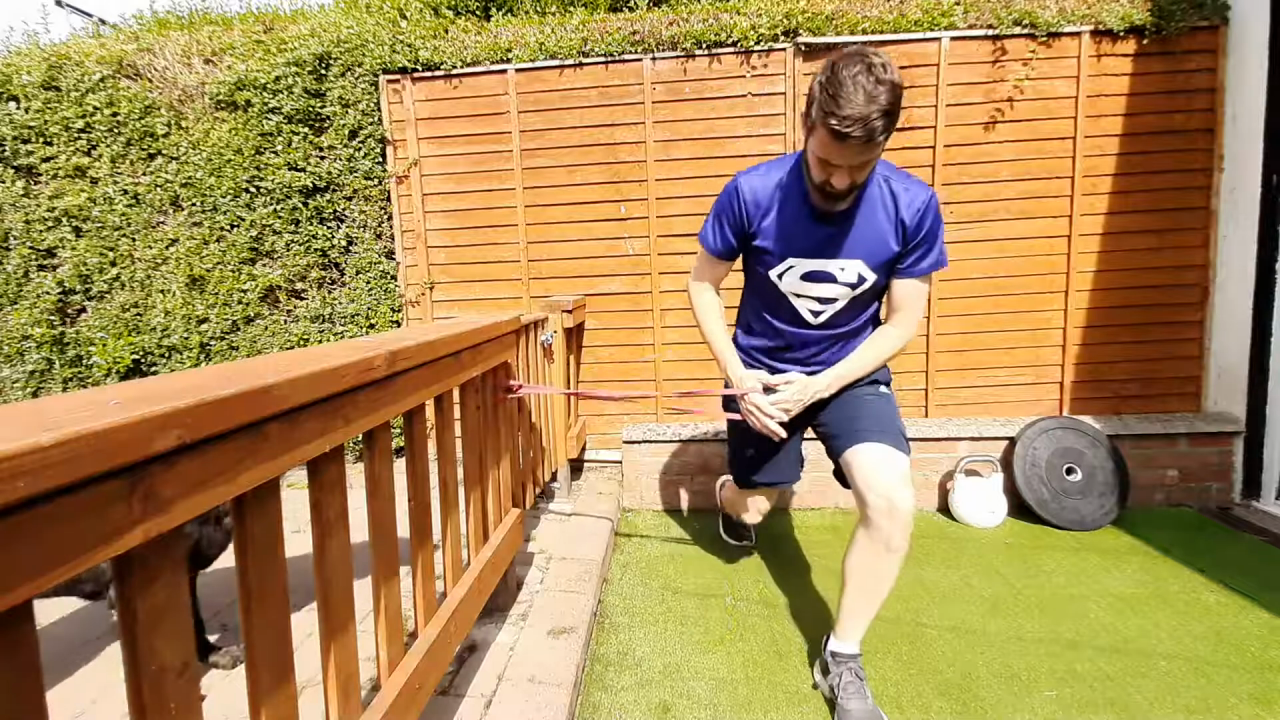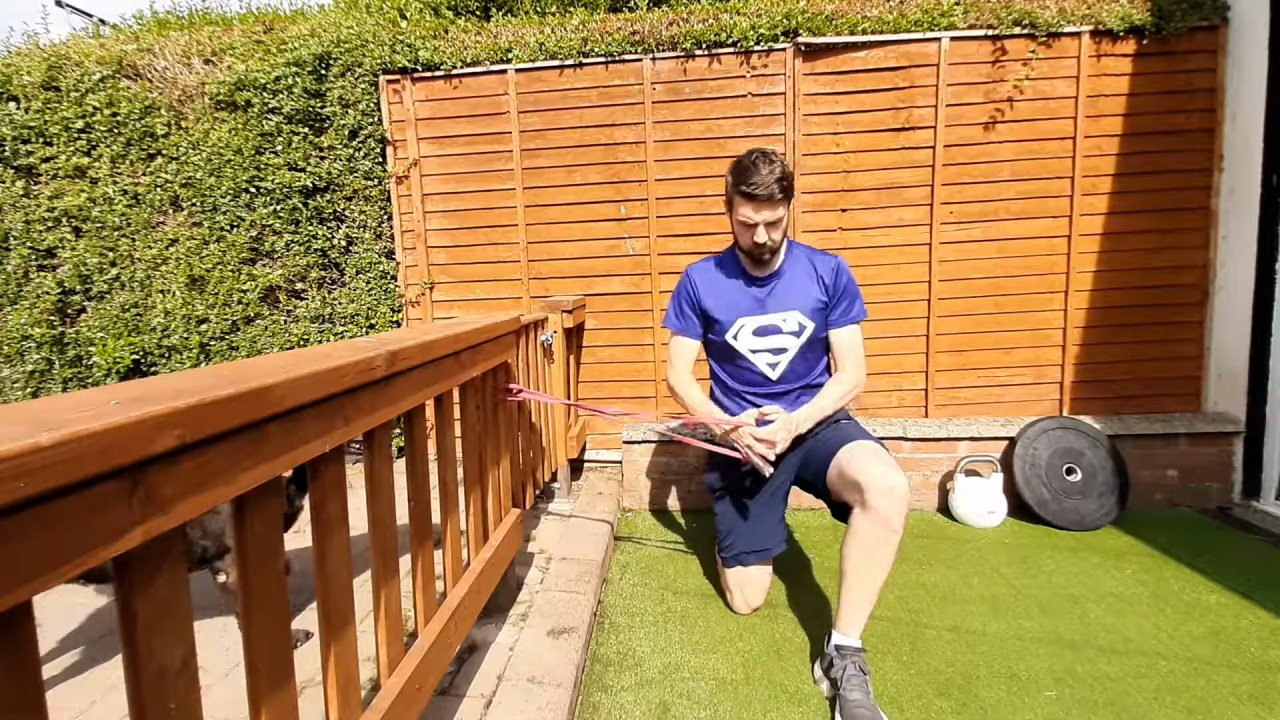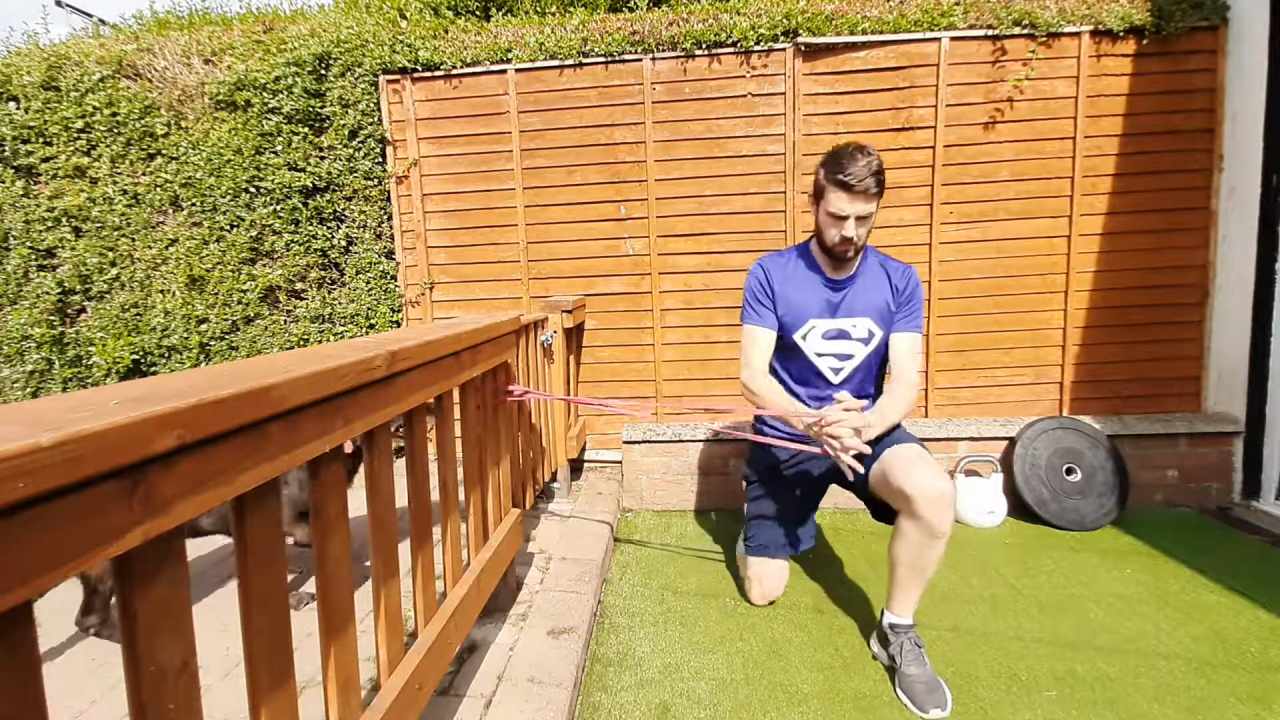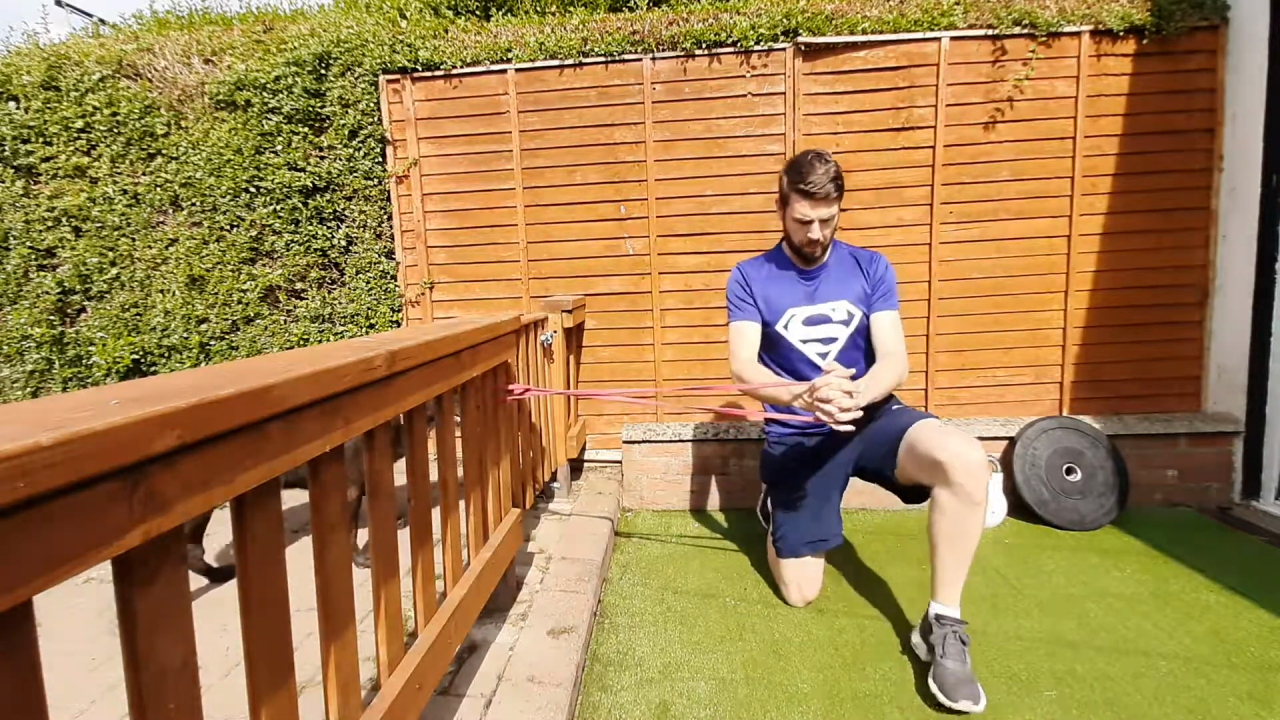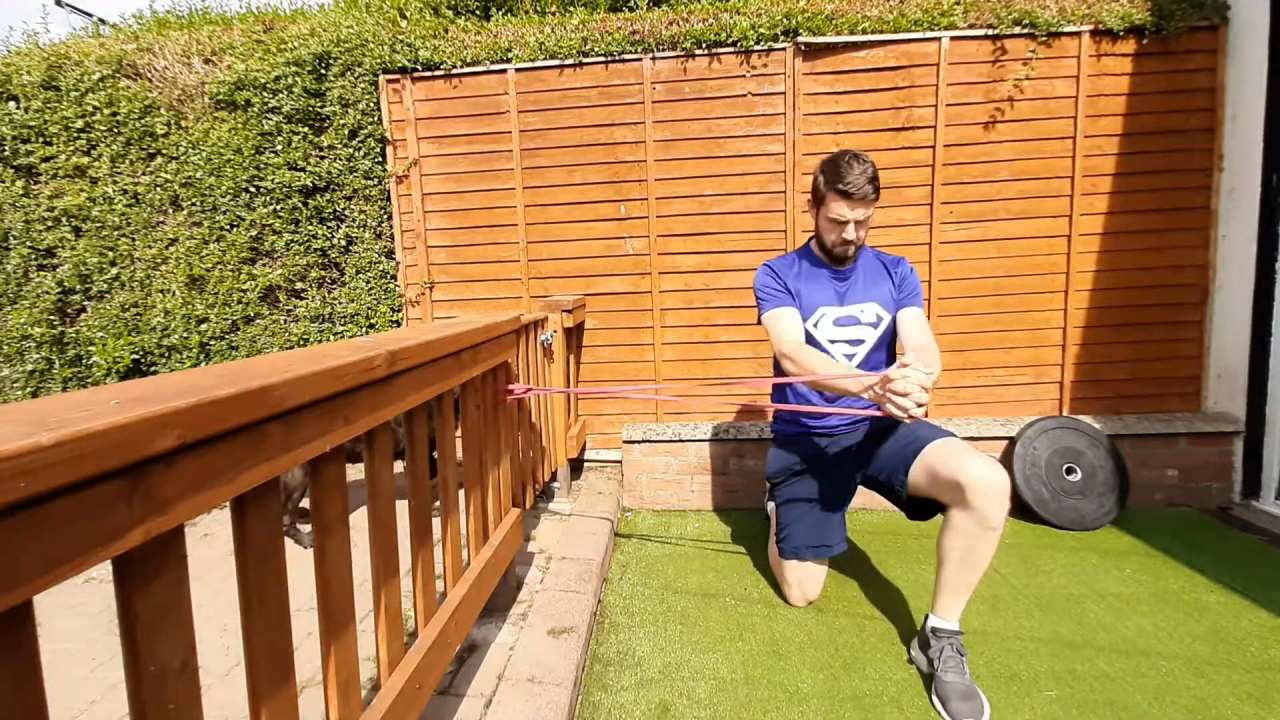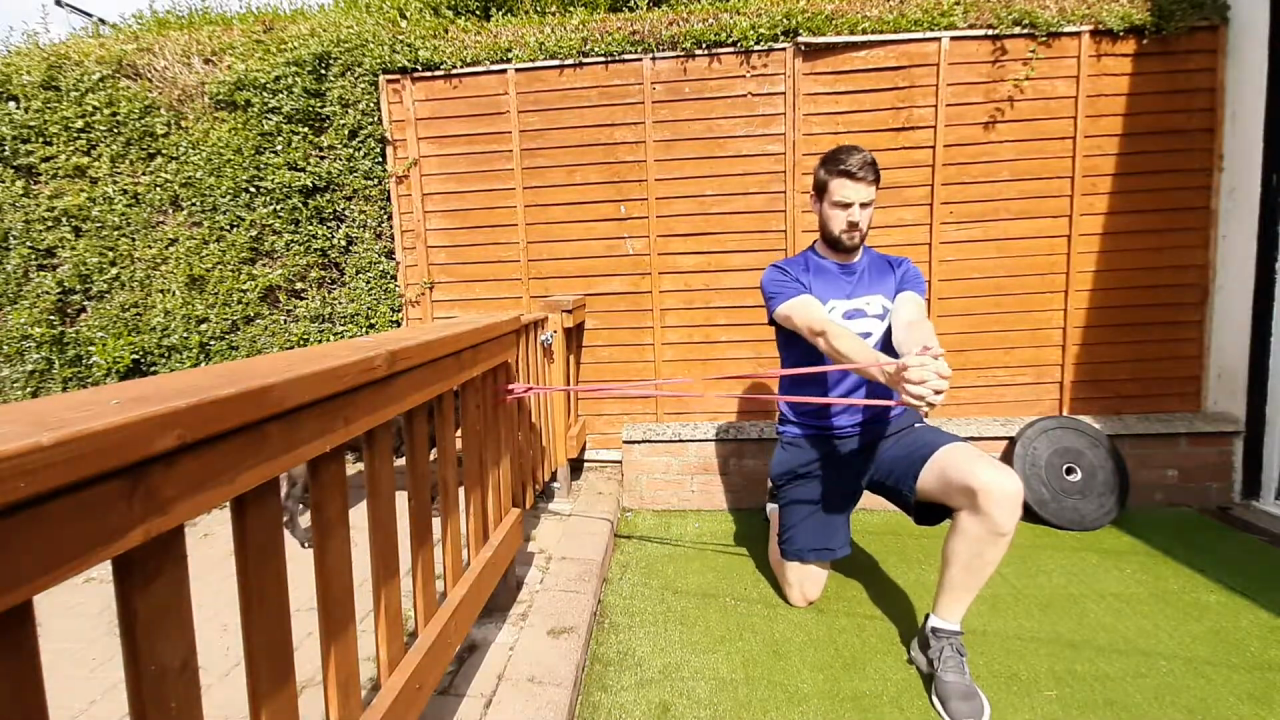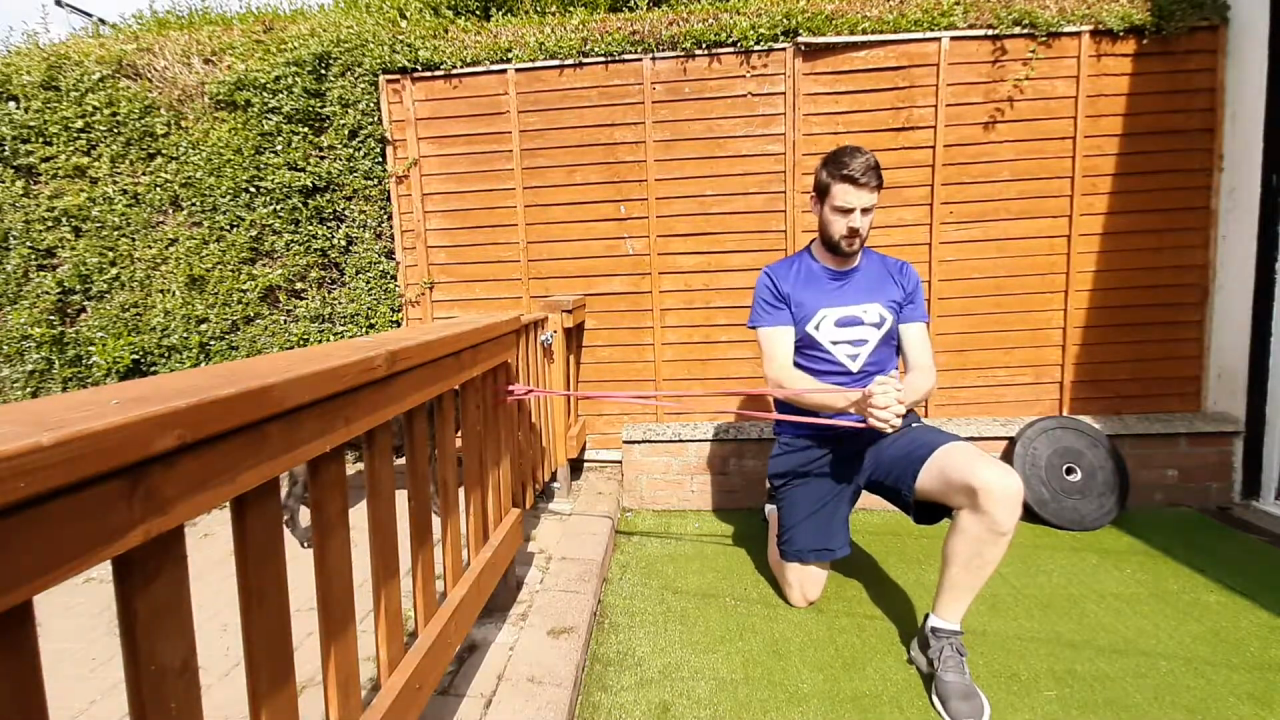
dt=0.7s
person 1, frame 1
left shoulder: (913, 205)
right shoulder: (752, 192)
left elbow: (903, 320)
right elbow: (702, 286)
left wrist: (819, 389)
right wrist: (738, 379)
left hip: (849, 371)
right hip: (761, 369)
left knee: (892, 502)
right knee: (751, 507)
left ankle: (841, 659)
right ankle: (728, 498)
person 1, frame 2
left shoulder: (828, 272)
right shoulder: (699, 282)
left elbow: (852, 374)
right elbow: (679, 375)
left wrist: (794, 424)
right wrist: (729, 426)
left hip: (815, 423)
right hip: (741, 438)
left knee: (887, 486)
right knee: (746, 599)
left ankle: (843, 653)
right ankle: (740, 529)
person 1, frame 3
left shoulder: (899, 280)
right shoulder: (771, 274)
left elbow: (906, 383)
right elbow: (752, 375)
left wrist: (864, 425)
right wrist: (814, 423)
left hip: (866, 426)
right hip: (786, 438)
left knee: (934, 493)
right knee: (762, 593)
left ankle: (897, 631)
right ankle: (761, 519)
person 1, frame 4
left shoulder: (870, 268)
right shoulder: (750, 278)
left elbow: (894, 361)
right elbow: (742, 368)
left wrist: (852, 395)
right wrist: (804, 397)
left hip: (871, 414)
right hip: (795, 434)
left knee: (965, 458)
right knee: (798, 592)
left ankle: (942, 623)
right ankle: (776, 508)
person 1, frame 5
left shoulder: (896, 272)
right shoulder: (778, 276)
left elbow: (924, 350)
right elbow: (792, 355)
left wrist: (914, 380)
right wrist: (872, 386)
left hip: (882, 428)
right hip: (806, 436)
left knee: (986, 483)
right knee: (800, 592)
left ankle: (940, 636)
right ankle: (779, 508)
person 1, frame 6
left shoulder: (899, 272)
right shoulder: (784, 277)
left elbow: (911, 327)
right elbow: (824, 332)
left wrist: (926, 362)
right wrist: (893, 372)
left hip: (891, 430)
right hip: (811, 440)
left knee: (1000, 490)
right knee: (802, 593)
left ankle: (941, 637)
right ankle: (780, 512)
person 1, frame 7
left shoulder: (900, 277)
right shoulder: (779, 280)
left elbow: (924, 372)
right elbow: (779, 376)
left wrist: (896, 397)
right wrist: (856, 401)
left hip: (889, 433)
right hip: (810, 441)
left knee: (1000, 488)
right knee: (802, 594)
left ankle: (941, 637)
right ankle: (778, 513)
